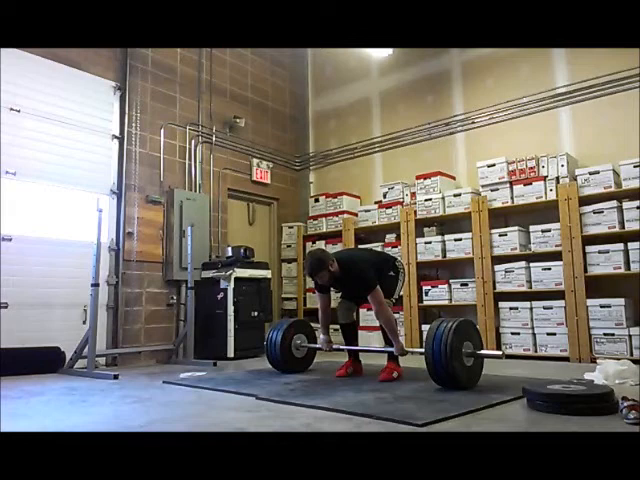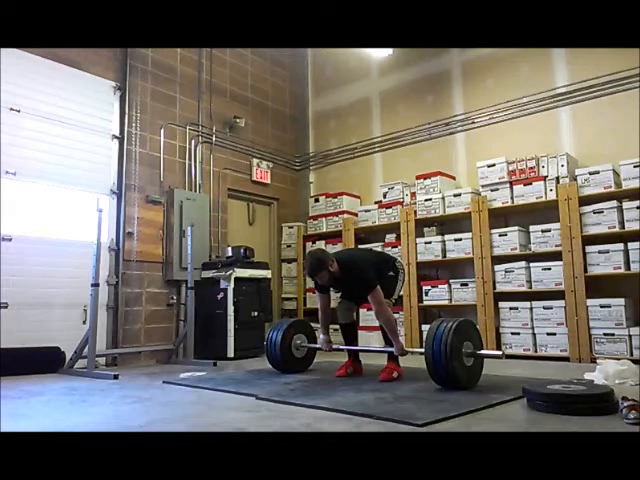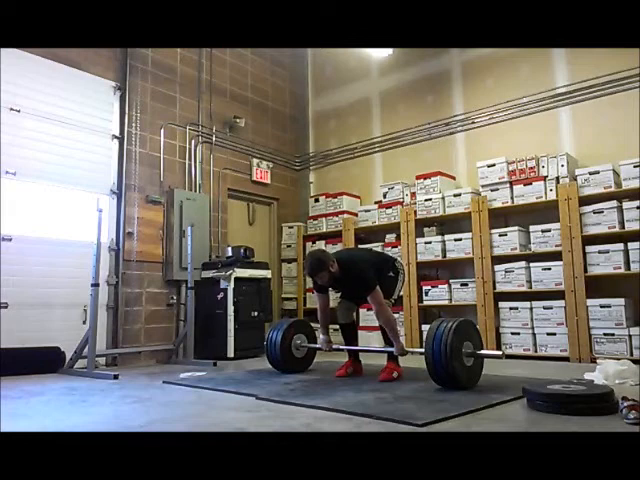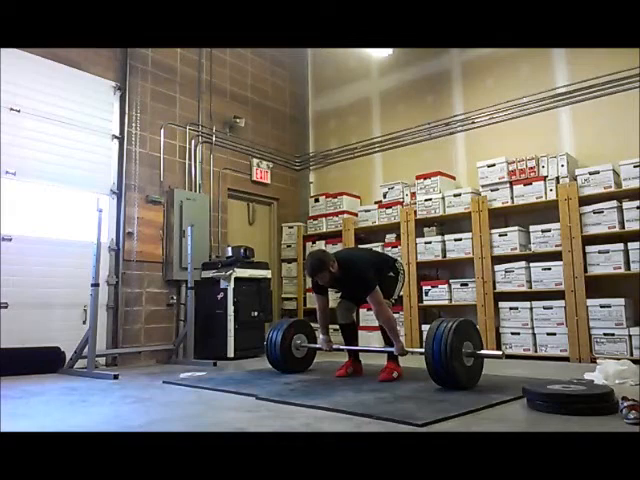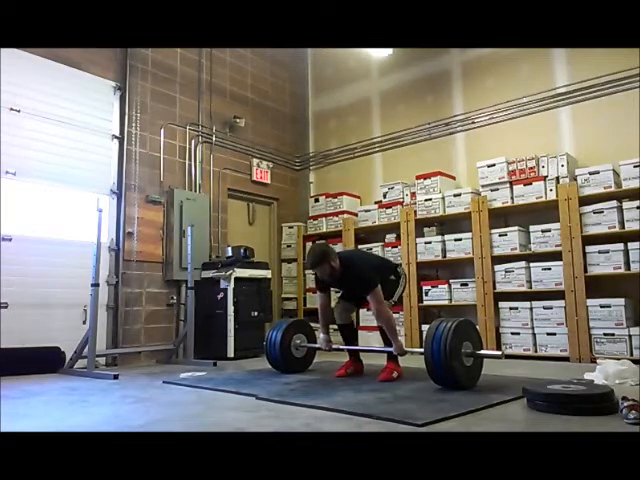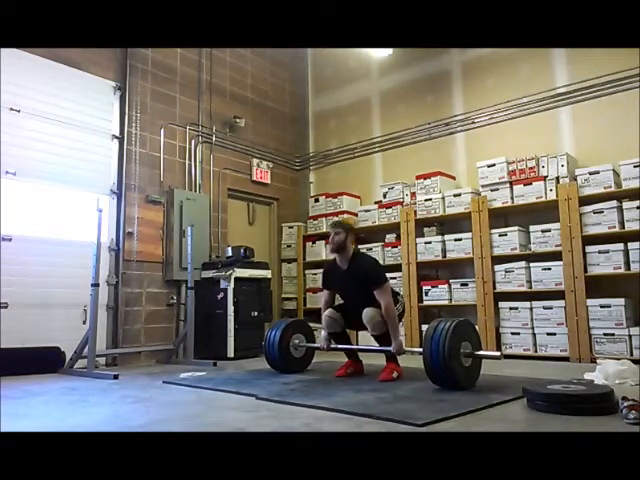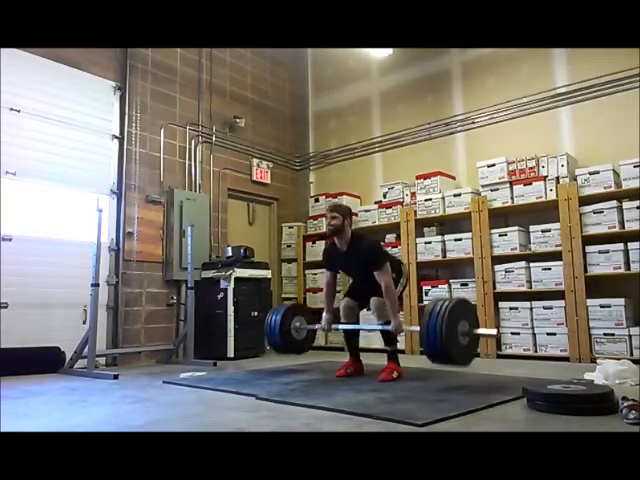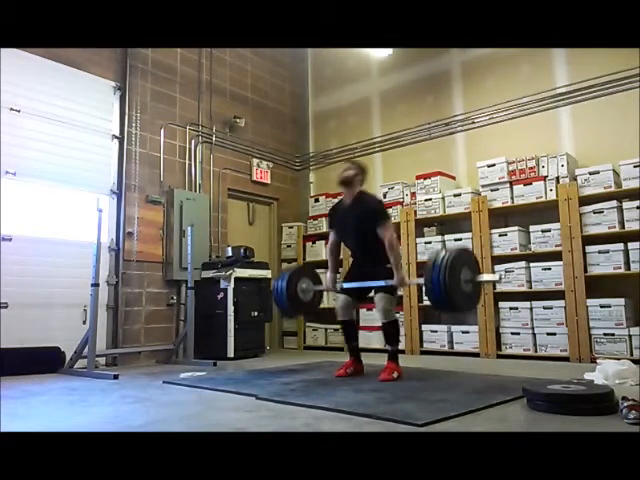
dt=0.4s
person 1, frame 1
left shoulder: (358, 270)
right shoulder: (322, 274)
left elbow: (379, 308)
right elbow: (324, 307)
left wrist: (397, 342)
right wrist: (324, 335)
left hip: (390, 270)
left knee: (383, 306)
right knee: (343, 309)
left ankle: (393, 363)
right ankle: (354, 361)
person 1, frame 2
left shoulder: (358, 270)
right shoulder: (322, 274)
left elbow: (379, 307)
right elbow: (324, 307)
left wrist: (397, 342)
right wrist: (324, 335)
left hip: (390, 270)
left knee: (383, 305)
right knee: (343, 309)
left ankle: (393, 363)
right ankle: (354, 361)
person 1, frame 3
left shoulder: (358, 270)
right shoulder: (321, 274)
left elbow: (379, 307)
right elbow: (323, 307)
left wrist: (397, 342)
right wrist: (324, 335)
left hip: (390, 270)
left knee: (382, 306)
right knee: (343, 309)
left ankle: (393, 363)
right ankle: (354, 361)
person 1, frame 4
left shoulder: (357, 270)
right shoulder: (320, 275)
left elbow: (379, 308)
right elbow: (321, 308)
left wrist: (397, 342)
right wrist: (324, 335)
left hip: (390, 271)
left knee: (382, 306)
right knee: (342, 310)
left ankle: (393, 363)
right ankle: (354, 361)
person 1, frame 5
left shoulder: (359, 268)
right shoulder: (322, 276)
left elbow: (379, 307)
right elbow: (323, 306)
left wrist: (396, 342)
right wrist: (324, 334)
left hip: (391, 277)
left knee: (377, 310)
right knee: (340, 310)
left ankle: (393, 363)
right ankle: (355, 361)
person 1, frame 6
left shoulder: (367, 265)
right shoulder: (330, 269)
left elbow: (386, 303)
right elbow: (326, 302)
left wrist: (396, 340)
right wrist: (325, 333)
left hip: (390, 306)
left knee: (370, 316)
right knee: (328, 316)
left ankle: (392, 363)
right ankle: (354, 362)
person 1, frame 7
left shoulder: (367, 245)
right shoulder: (330, 251)
left elbow: (385, 283)
right elbow: (329, 283)
left wrist: (396, 318)
right wrist: (327, 314)
left hip: (392, 273)
right hip: (364, 278)
left knee: (378, 305)
right knee: (346, 308)
left ankle: (393, 363)
right ankle: (355, 362)
person 1, frame 8
left shoulder: (370, 204)
right shoulder: (336, 210)
left elbow: (389, 238)
right elbow: (333, 243)
left wrist: (398, 273)
right wrist: (331, 273)
left hip: (383, 261)
right hip: (360, 262)
left knee: (384, 305)
right knee: (343, 305)
left ankle: (393, 363)
right ankle: (355, 361)
